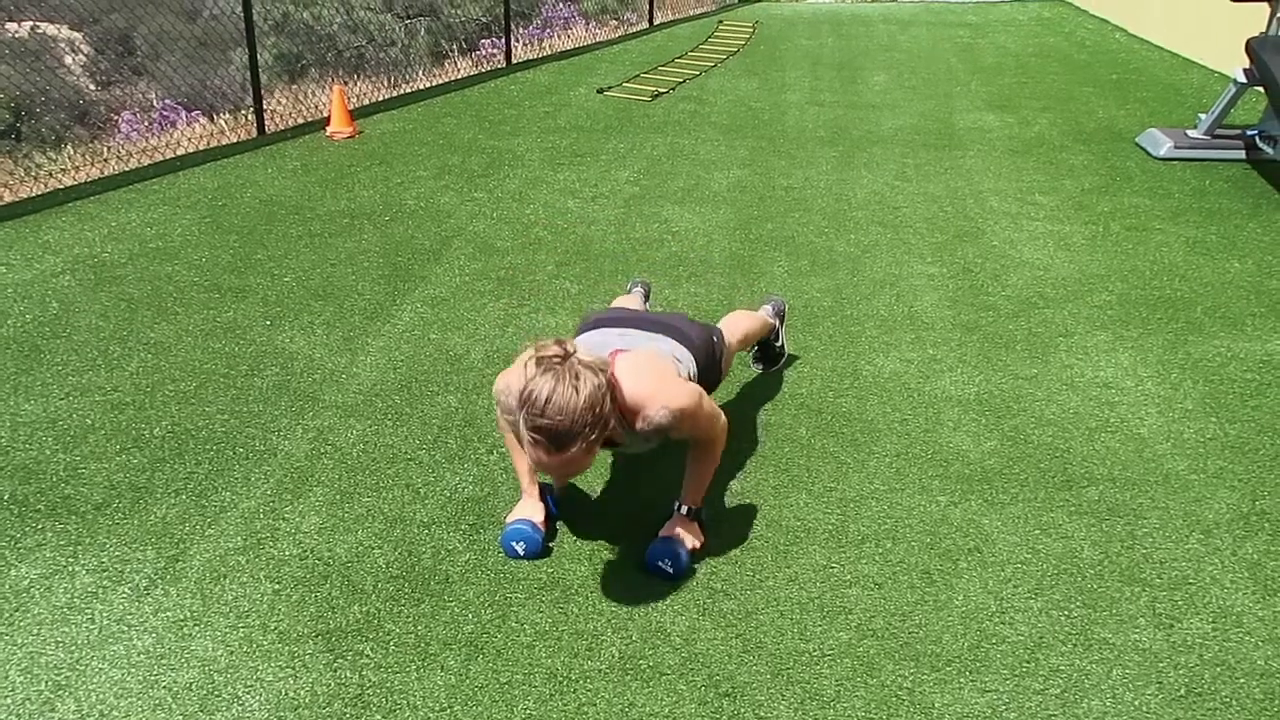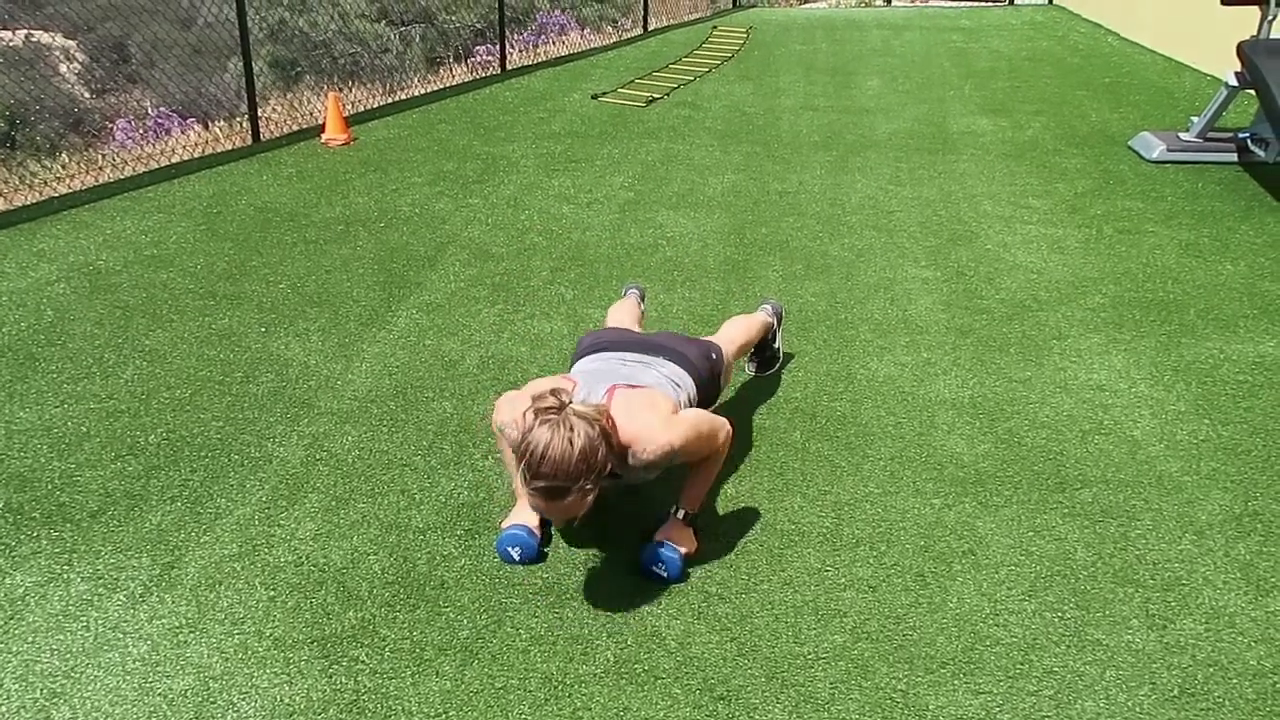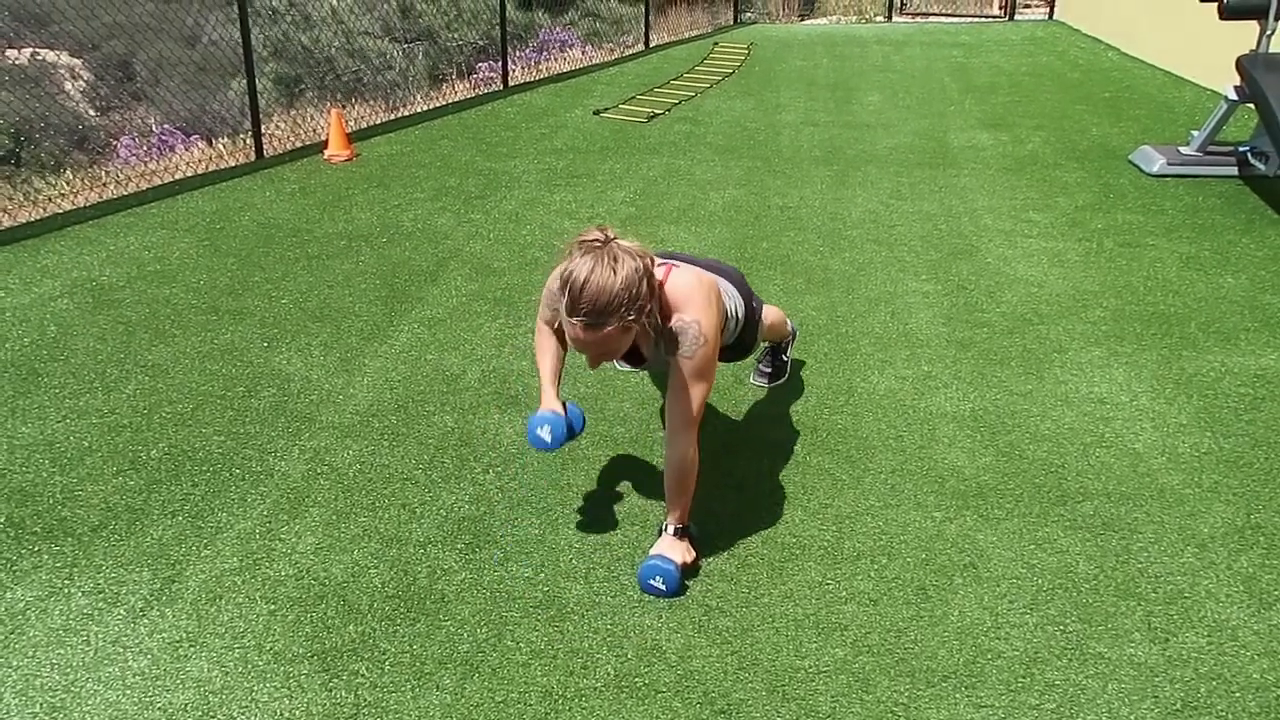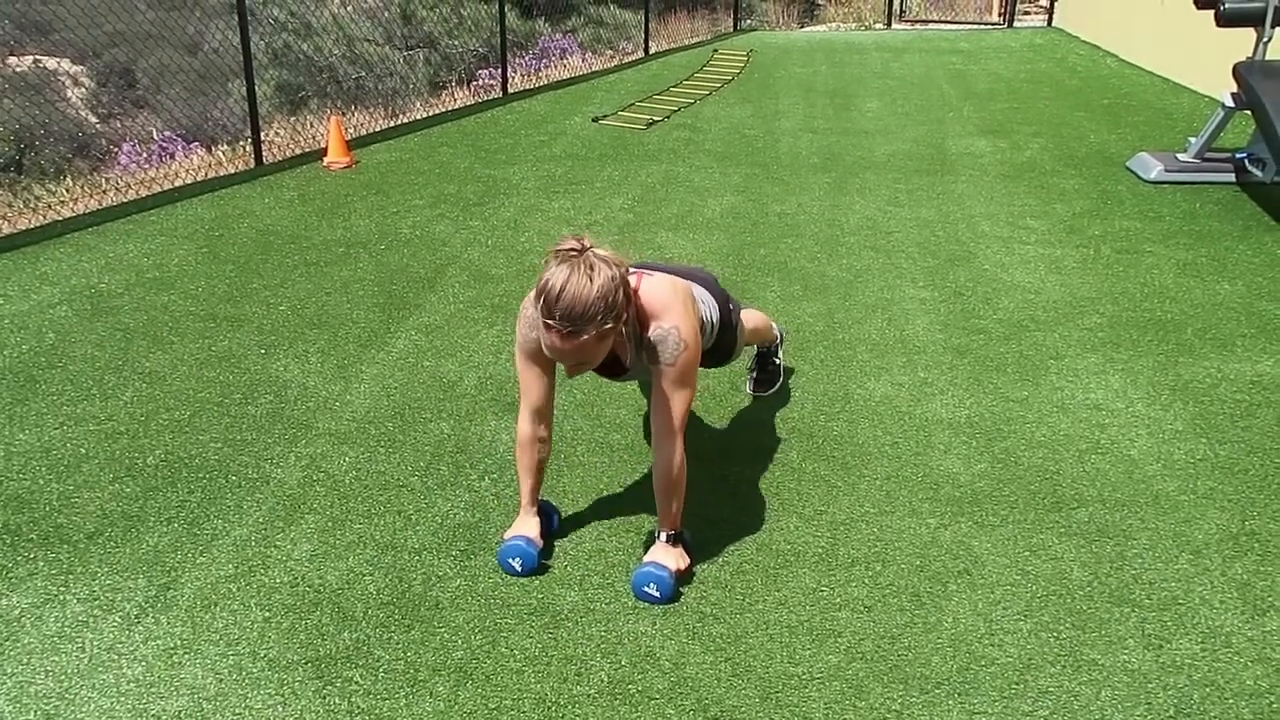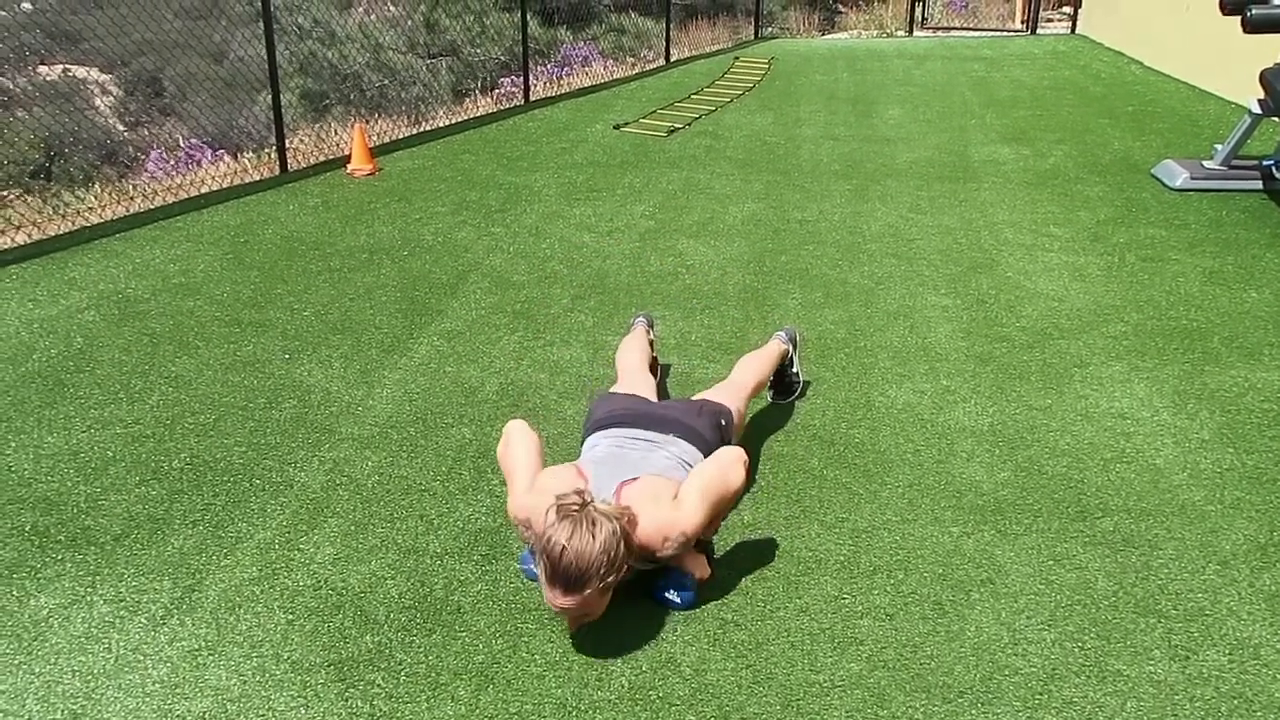
dt=1s
person 1, frame 1
left shoulder: (660, 404)
right shoulder: (514, 390)
left elbow: (714, 431)
left wrist: (687, 513)
right wrist: (530, 496)
left hip: (680, 345)
right hip: (602, 328)
left knee: (729, 338)
left ankle: (769, 317)
right ankle: (637, 296)
person 1, frame 2
left shoulder: (654, 443)
right shoulder: (519, 424)
left elbow: (722, 432)
left wrist: (683, 518)
right wrist: (523, 503)
left hip: (679, 368)
right hip: (599, 355)
left knee: (723, 346)
left ankle: (766, 317)
right ankle: (633, 298)
person 1, frame 3
left shoulder: (690, 320)
right shoulder: (568, 291)
left elbow: (682, 436)
right elbow: (546, 326)
left wrist: (675, 532)
right wrist: (549, 398)
left hip: (728, 300)
left knee: (760, 326)
left ankle: (782, 333)
person 1, frame 4
left shoulder: (668, 328)
right shoulder: (539, 312)
left elbow: (668, 444)
right elbow: (534, 422)
left wrist: (669, 538)
right wrist: (527, 513)
left hip: (705, 304)
left knee: (742, 328)
left ankle: (770, 337)
person 1, frame 5
left shoulder: (666, 533)
right shoulder: (533, 512)
left elbow: (736, 460)
right elbow: (516, 429)
left hip: (689, 435)
right hip: (613, 421)
left knee: (736, 388)
right knee: (632, 381)
left ankle: (781, 346)
right ankle: (642, 329)
